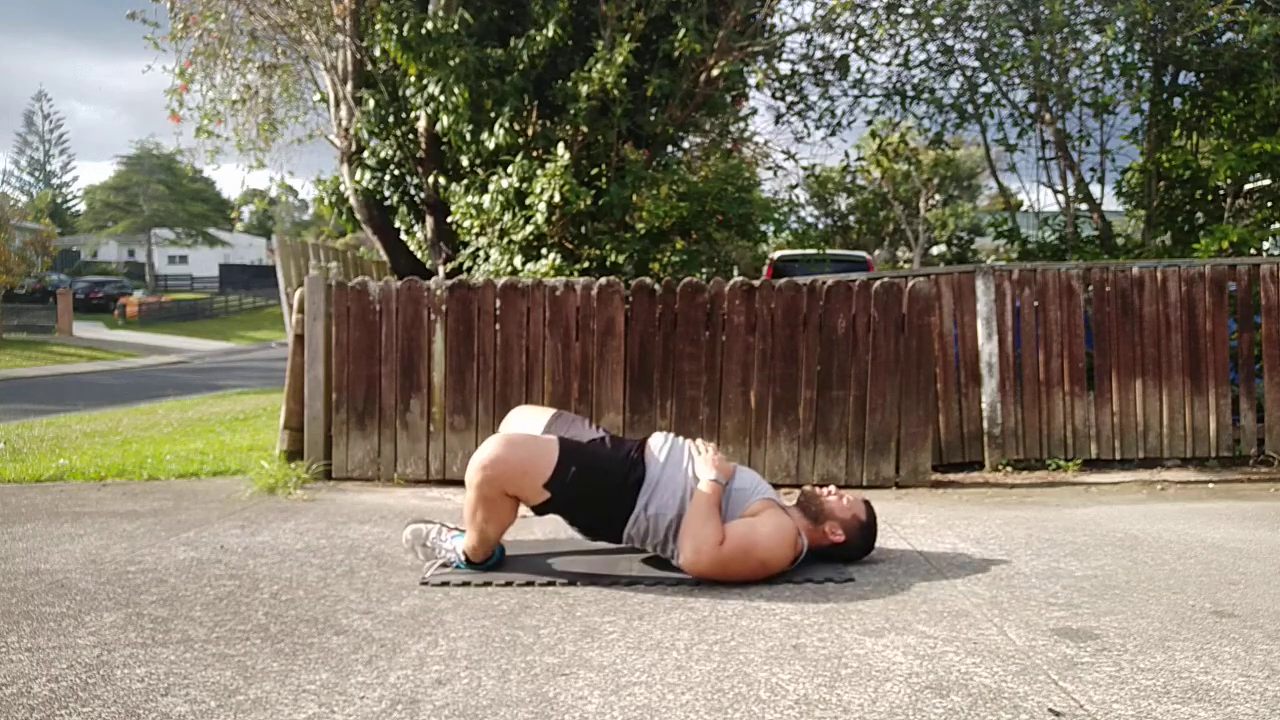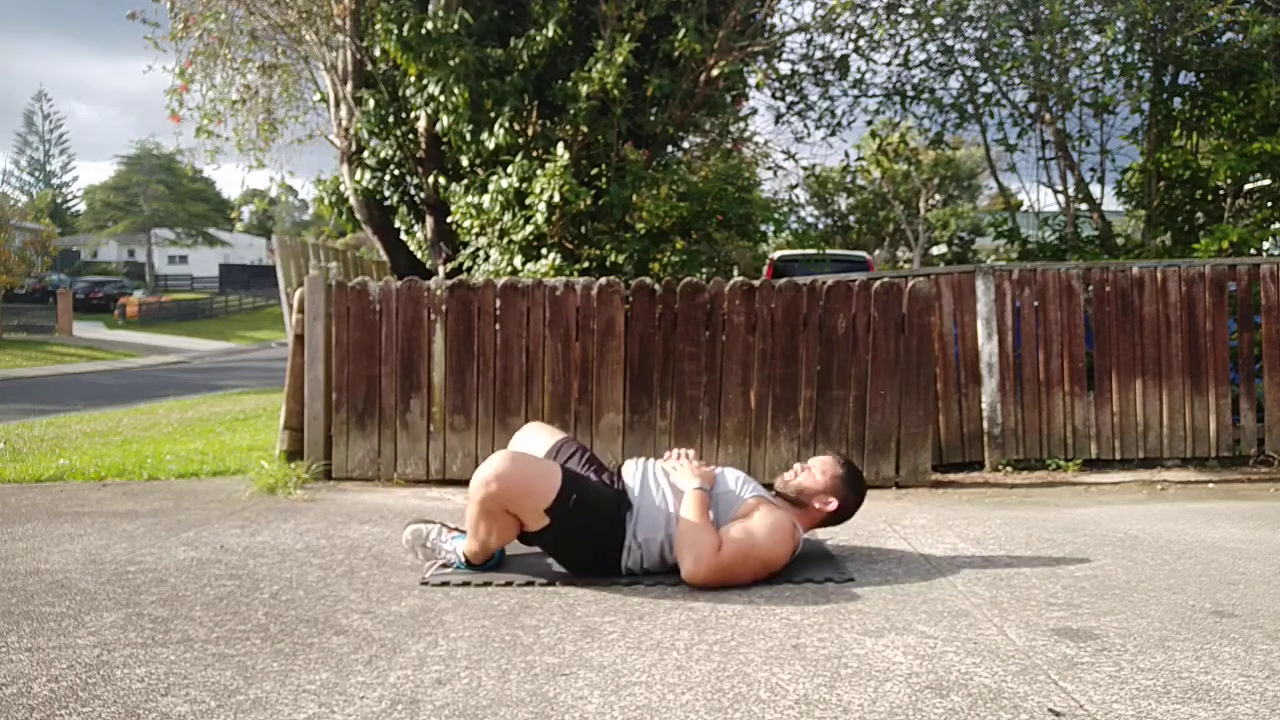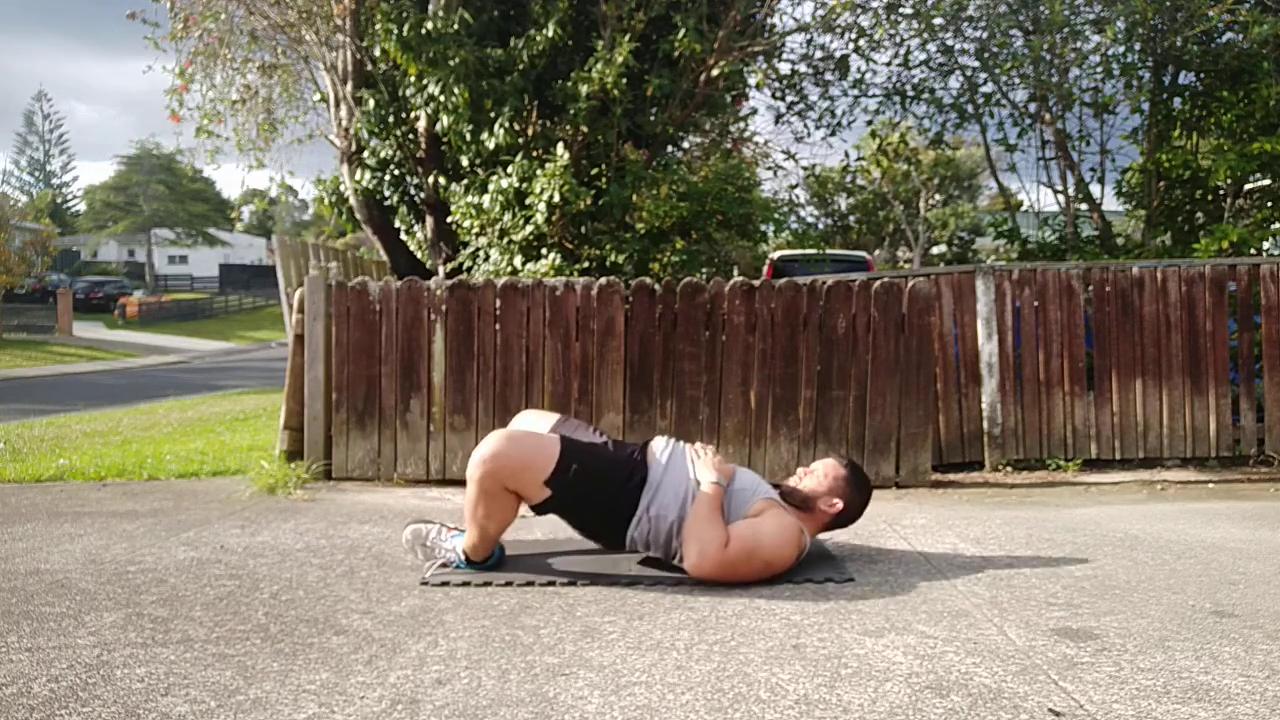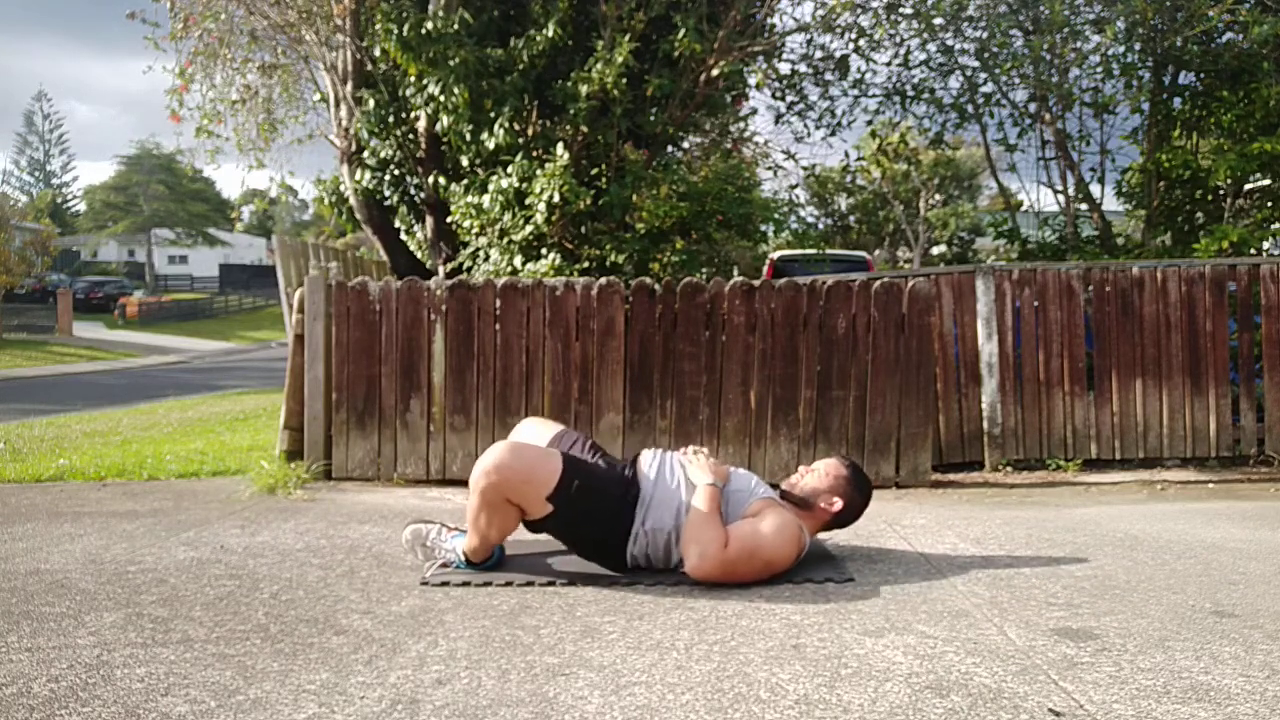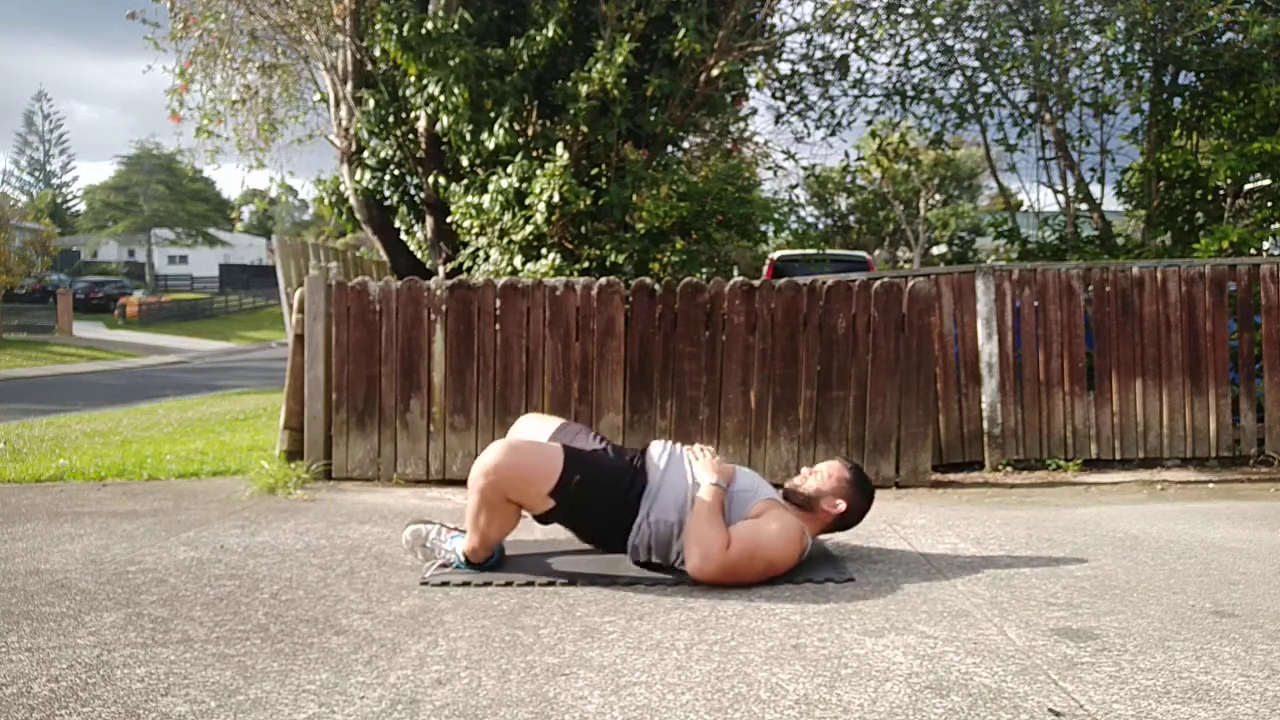
dt=0.5s
person 1, frame 1
left shoulder: (780, 540)
right shoulder: (775, 515)
left elbow: (696, 557)
left wrist: (711, 479)
right wrist: (713, 469)
left hip: (620, 494)
right hip: (630, 461)
left knee: (495, 458)
right knee: (521, 420)
left ankle: (472, 553)
right ankle: (481, 532)
person 1, frame 2
left shoulder: (777, 531)
right shoulder: (767, 505)
left elbow: (697, 565)
left wrist: (695, 486)
right wrist: (695, 474)
left hip: (610, 531)
right hip: (616, 488)
left knee: (500, 473)
right knee: (531, 436)
left ankle: (471, 554)
right ankle: (484, 533)
person 1, frame 3
left shoulder: (784, 535)
right shoulder: (774, 508)
left elbow: (702, 562)
left wrist: (712, 482)
right wrist: (714, 474)
left hip: (622, 499)
right hip: (633, 467)
left knee: (496, 453)
right knee: (526, 424)
left ankle: (472, 552)
right ankle: (480, 533)
person 1, frame 4
left shoulder: (784, 533)
right shoulder: (775, 507)
left elbow: (703, 561)
left wrist: (707, 485)
right wrist: (711, 477)
left hip: (619, 515)
right hip: (630, 479)
left knee: (500, 464)
right knee: (530, 432)
left ankle: (472, 552)
right ankle: (481, 532)
person 1, frame 5
left shoulder: (786, 535)
right shoulder: (775, 508)
left elbow: (704, 563)
left wrist: (712, 483)
right wrist: (712, 474)
left hip: (623, 502)
right hip: (633, 471)
left knee: (498, 461)
right knee: (529, 429)
left ankle: (471, 553)
right ankle: (481, 532)
